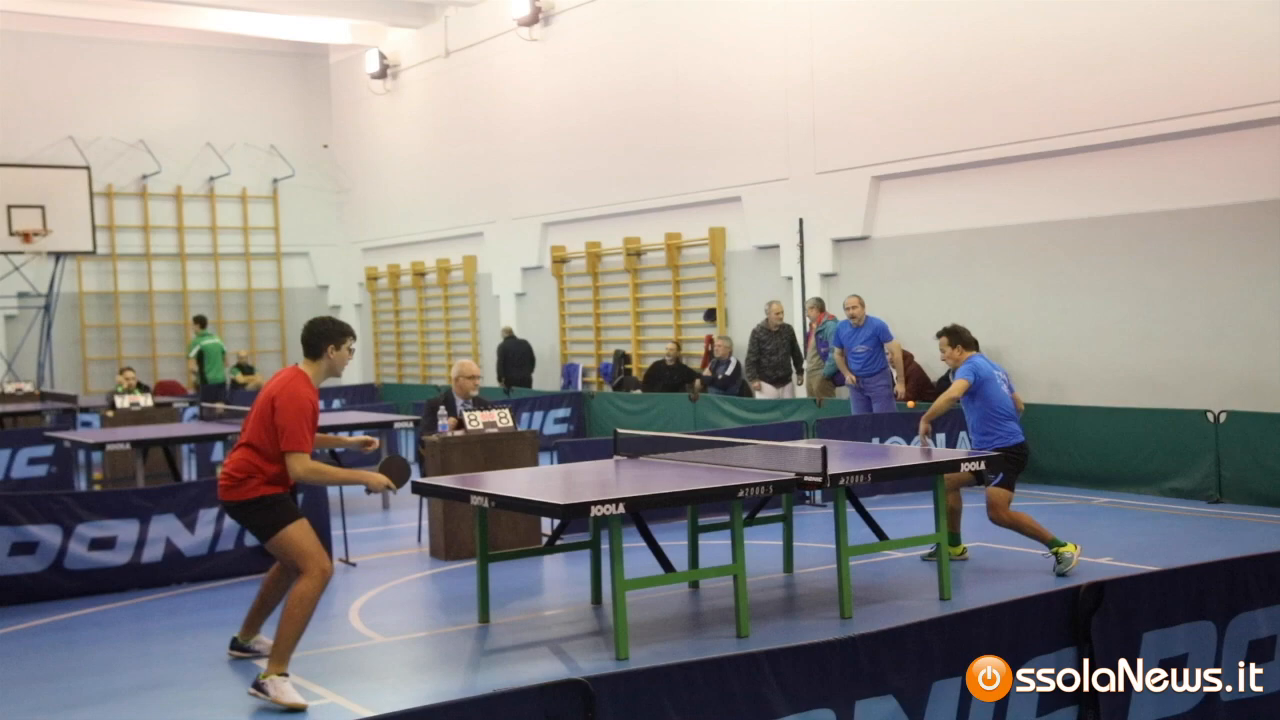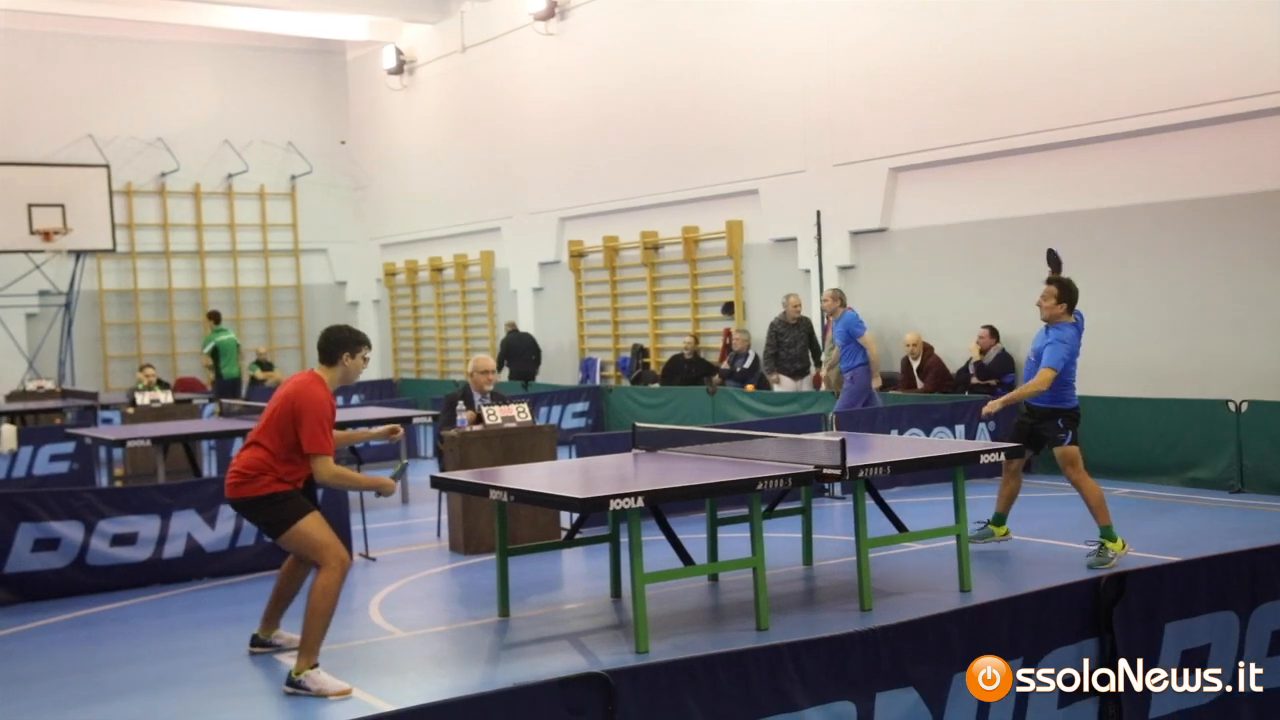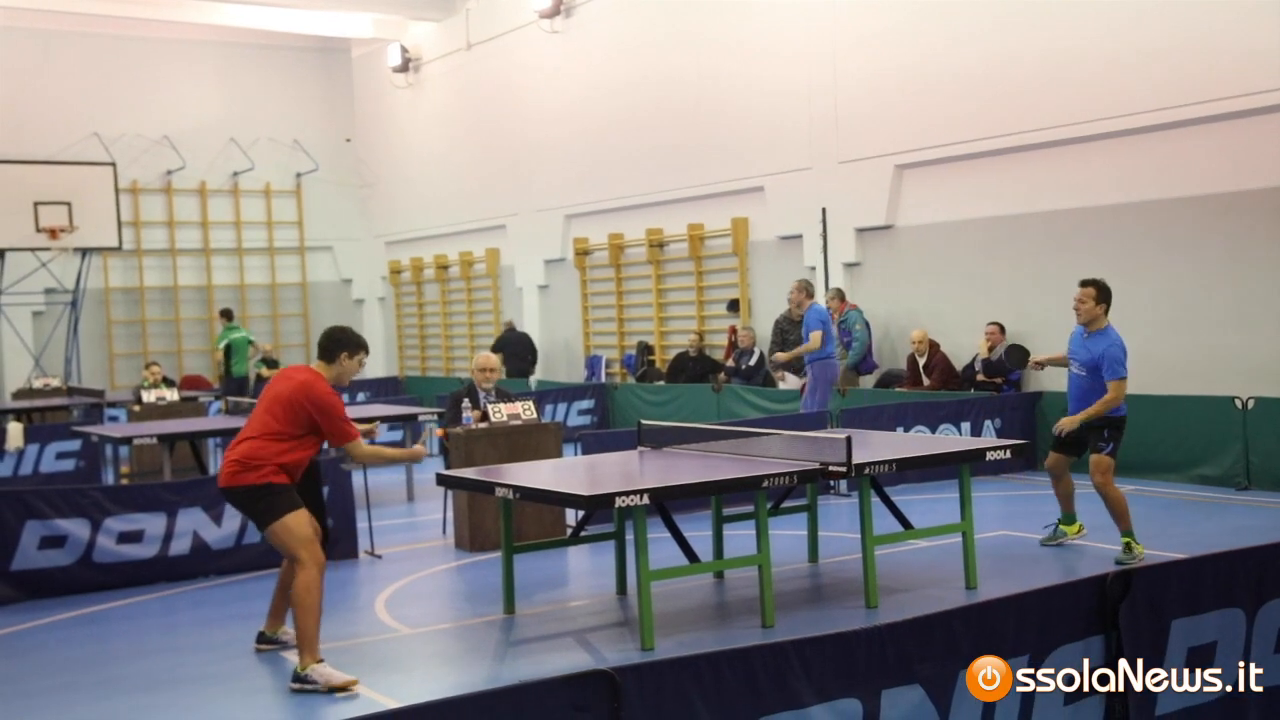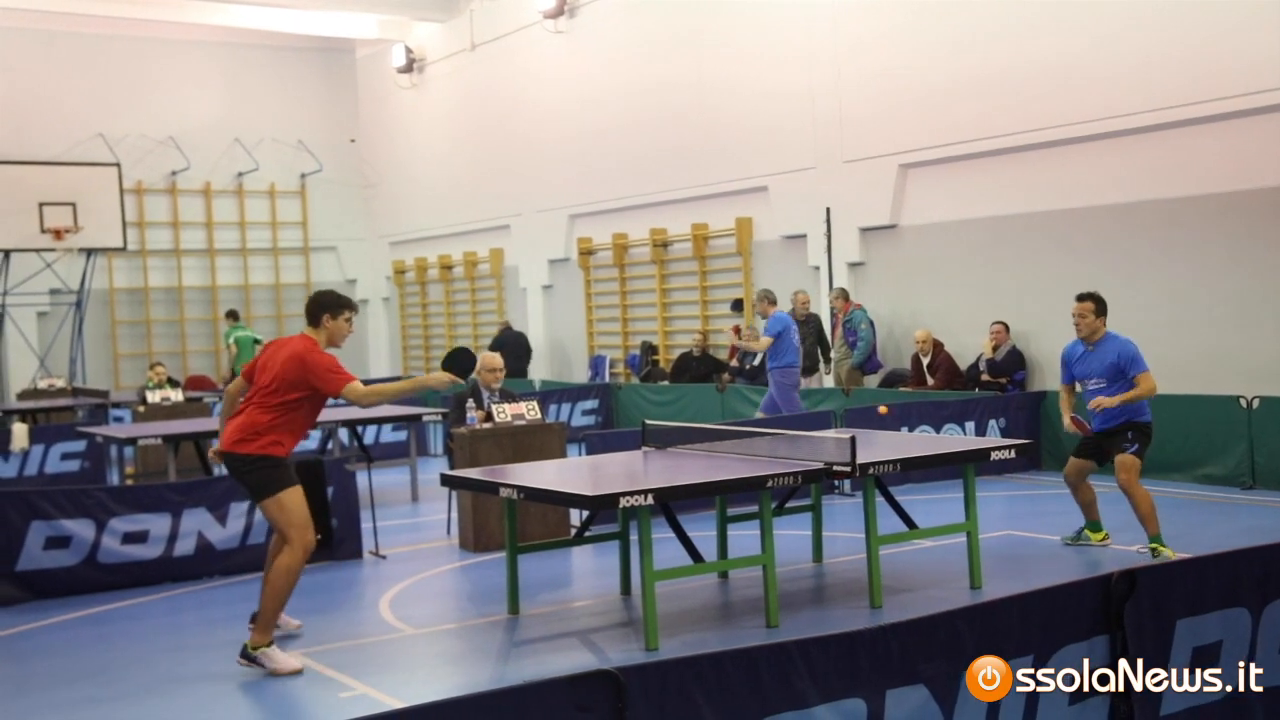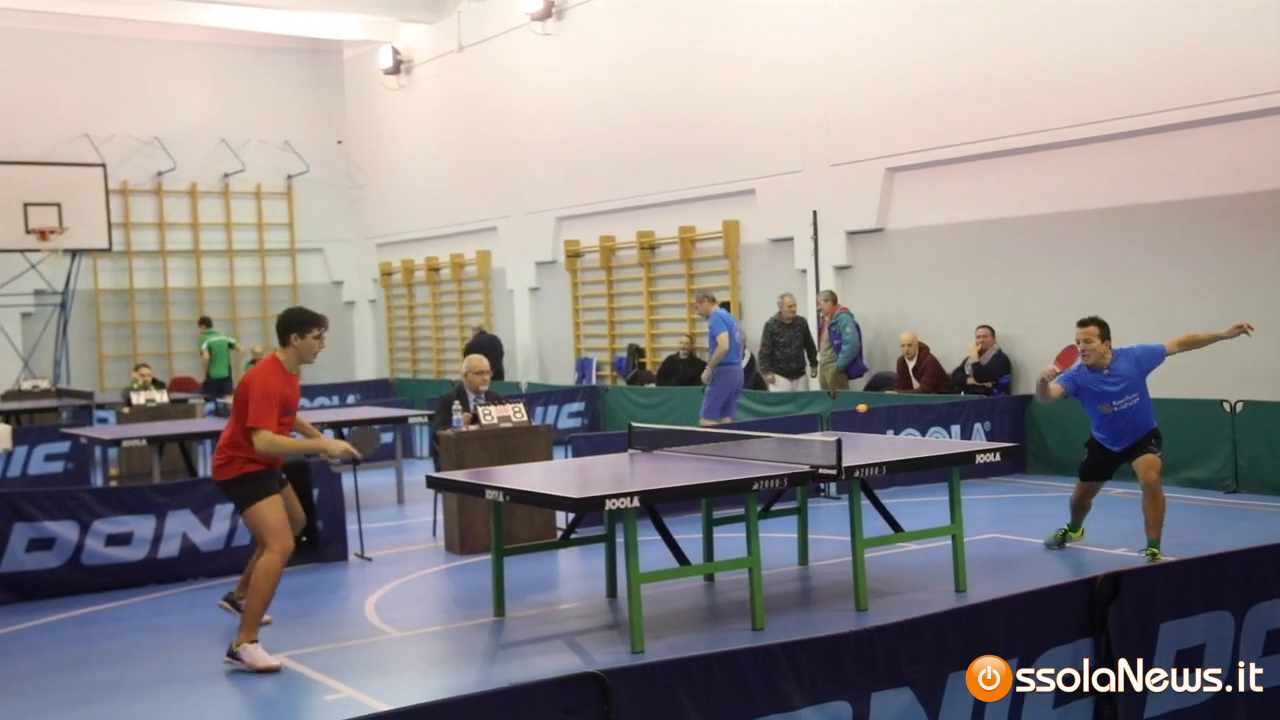
dt=0.3s
person 1, frame 1
left shoulder: (294, 380)
right shoulder: (297, 393)
right elbow: (301, 469)
left wrist: (347, 441)
right wrist: (364, 478)
left hip: (256, 482)
right hip: (253, 489)
left knee: (295, 561)
right knee: (317, 568)
left ankle: (246, 638)
right ankle: (272, 676)
person 1, frame 2
left shoulder: (306, 384)
right shoulder: (314, 397)
left elbow: (320, 440)
right elbow: (325, 472)
left wrist: (373, 434)
right wrist: (376, 483)
left hip: (261, 480)
right hip: (262, 487)
left knee: (308, 551)
right knee: (336, 560)
left ankle: (266, 633)
right ankle: (304, 671)
person 1, frame 3
left shoulder: (289, 377)
right shoulder: (320, 394)
right elbow: (359, 453)
left wrist: (354, 430)
right wrist: (408, 455)
left hip: (240, 472)
right hip: (256, 481)
left knee: (310, 536)
right knee: (312, 560)
left ankle: (272, 631)
right ankle: (310, 666)
person 1, frame 4
left shoulder: (279, 346)
right shoulder: (314, 358)
left elbow: (234, 390)
right elbow: (362, 396)
left wrist: (224, 439)
right wrist: (425, 382)
left hip: (242, 446)
right hip: (257, 450)
left knee: (290, 527)
right knee: (301, 540)
left ankle: (266, 614)
right ankle: (259, 645)
person 1, frame 5
left shoulder: (295, 372)
right shoulder: (266, 379)
right elbow: (262, 442)
left wrist: (322, 439)
right wrist: (321, 447)
left hip: (265, 465)
right hip: (243, 469)
left knee: (293, 523)
right knee: (281, 546)
left ankle: (240, 595)
right ankle: (244, 644)
person 2, frame 1
left shoulder: (969, 367)
right shoulder: (991, 367)
left elbow: (952, 394)
right elbow: (1018, 404)
left wrist: (925, 420)
left hip: (1004, 450)
right hip: (992, 448)
left knee: (999, 514)
right knee: (948, 481)
left ankle: (1062, 548)
right ankle: (954, 546)
person 2, frame 2
left shoulder: (1061, 340)
right shoulder: (1074, 318)
left elbow: (1041, 383)
left wrist: (1002, 401)
right wrist: (1056, 281)
left hip: (1057, 412)
right hip: (1033, 410)
left knee: (1075, 474)
right knee: (1011, 465)
left ankle: (1111, 541)
right ankle: (997, 526)
person 2, frame 3
left shoulder: (1111, 346)
right shoulder: (1080, 333)
left elbow: (1117, 395)
left wrist: (1079, 419)
right wrist: (1047, 360)
left hip: (1103, 422)
right hip: (1076, 417)
left knee: (1100, 481)
right knee: (1055, 467)
left ankle: (1130, 541)
right ankle: (1069, 524)
person 2, frame 4
left shoulder: (1123, 348)
right shoulder: (1070, 352)
left elbow: (1150, 387)
right elbow: (1067, 390)
left wrist: (1116, 399)
right wrist: (1066, 416)
left hip: (1132, 425)
right hip: (1100, 428)
left knee: (1126, 480)
right knee: (1072, 474)
left ankle: (1158, 546)
right ankle: (1095, 531)
person 2, frame 5
left shoulder: (1136, 357)
right shoulder: (1076, 375)
left elbow: (1180, 344)
right elbow: (1046, 396)
left wrist: (1223, 334)
right wrist: (1044, 381)
left hip: (1143, 437)
right hip: (1104, 443)
left knee: (1150, 481)
right knee: (1081, 496)
left ankle: (1153, 550)
right ankle: (1072, 530)
